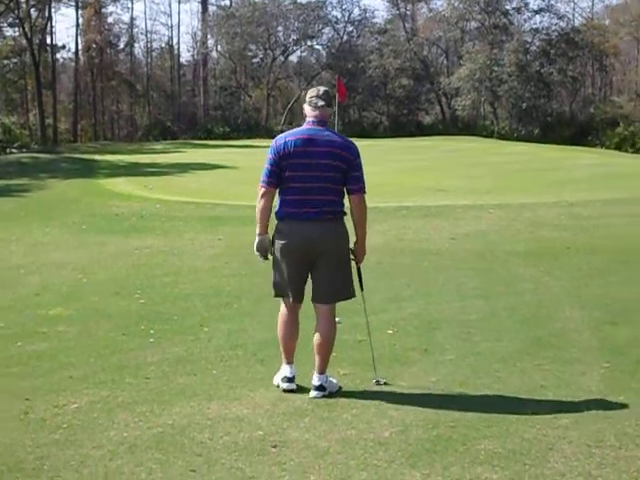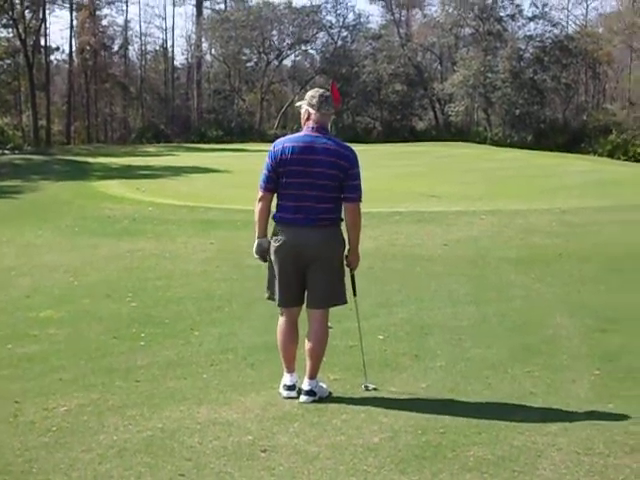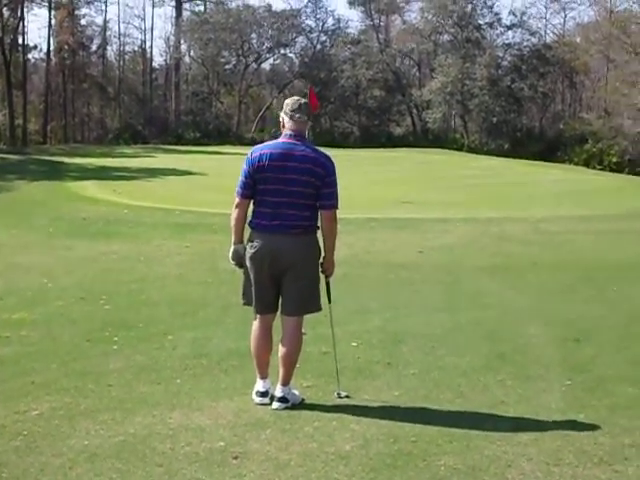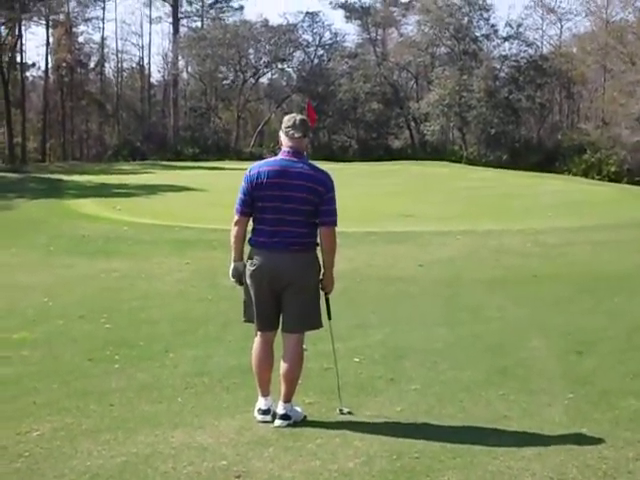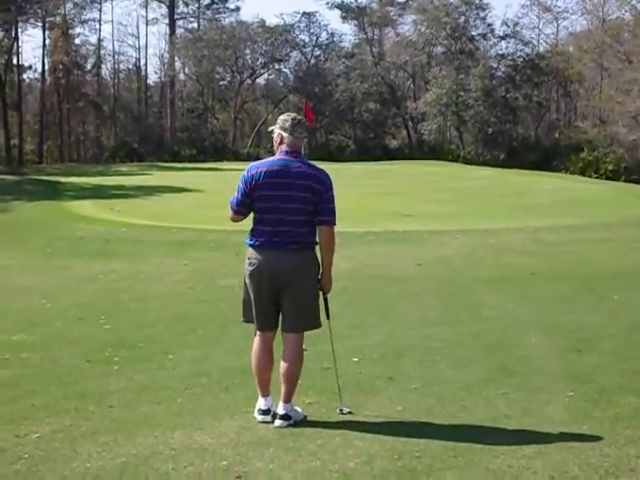
dt=1s
person 1, frame 1
left shoulder: (282, 142)
right shoulder: (347, 147)
left elbow: (266, 193)
right elbow: (357, 199)
left wrist: (262, 233)
right wrist: (360, 241)
left hip: (290, 232)
right hip: (330, 234)
left knee: (289, 305)
right knee: (325, 310)
left ankle: (287, 371)
right ankle: (320, 379)
person 1, frame 2
left shoulder: (280, 147)
right shoulder: (345, 154)
left elbow: (264, 198)
right elbow: (351, 208)
left wrist: (261, 237)
right wrist: (353, 248)
left hip: (286, 238)
right hip: (326, 240)
left knee: (288, 313)
right knee: (318, 315)
left ankle: (289, 380)
right ankle: (311, 384)
person 1, frame 3
left shoulder: (258, 154)
right shoulder: (322, 162)
left elbow: (240, 205)
right elbow: (328, 216)
left wrist: (236, 243)
right wrist: (329, 255)
left hip: (262, 244)
right hip: (301, 247)
left knee: (262, 318)
right knee: (292, 321)
left ankle: (261, 385)
right ankle: (283, 391)
person 1, frame 4
left shoulder: (256, 171)
right shoulder: (321, 178)
left elbow: (239, 222)
right elbow: (327, 232)
left wrist: (237, 260)
right wrist: (328, 271)
left hip: (262, 260)
right hip: (301, 263)
left knee: (263, 335)
right knee: (294, 338)
left ankle: (263, 403)
right ankle: (285, 408)
person 1, frame 5
left shoulder: (255, 171)
right shoulder: (319, 177)
left elbow: (236, 215)
right elbow: (326, 231)
right wrist: (326, 271)
left hip: (261, 260)
right hip: (299, 262)
left knee: (263, 334)
right knee: (293, 338)
left ankle: (263, 403)
right ankle: (285, 408)
